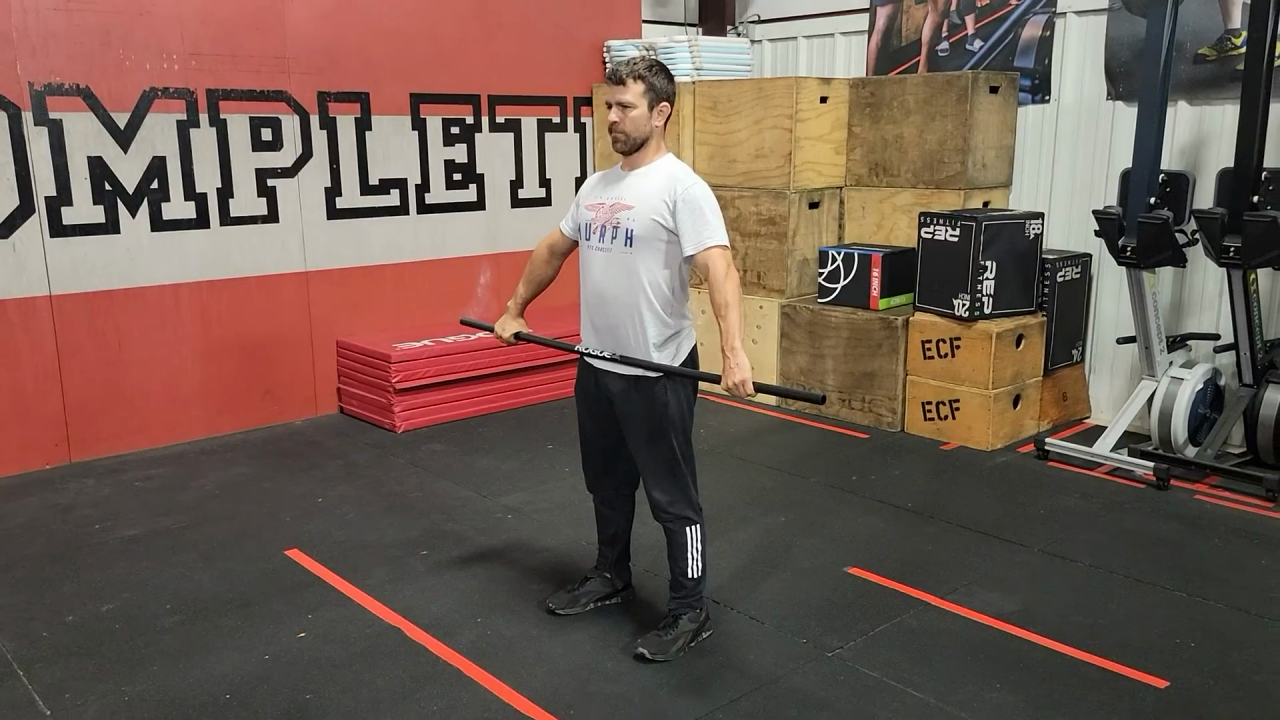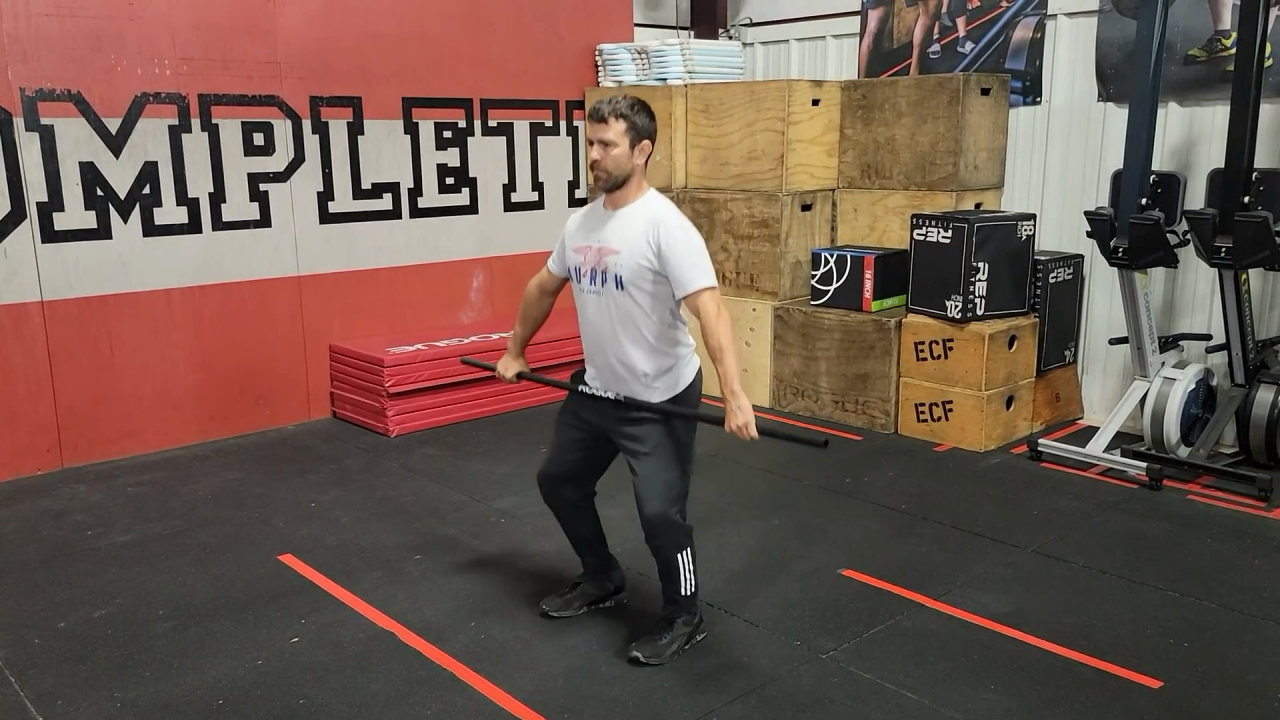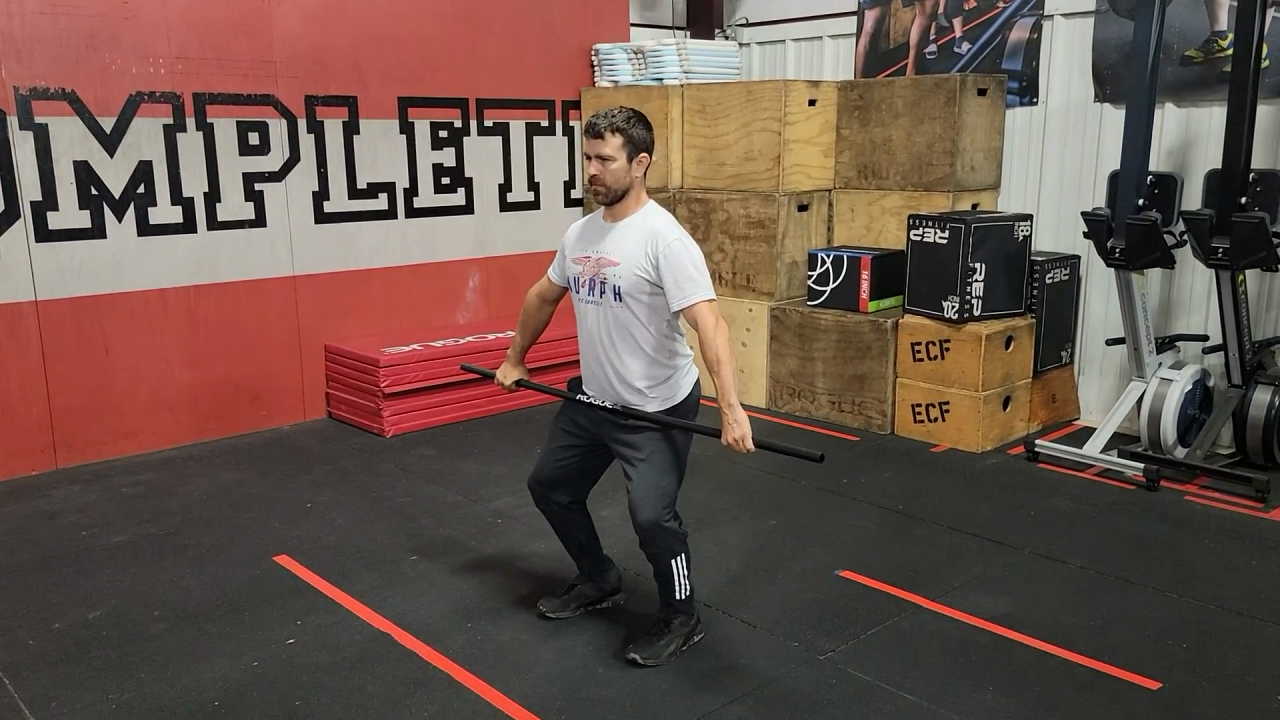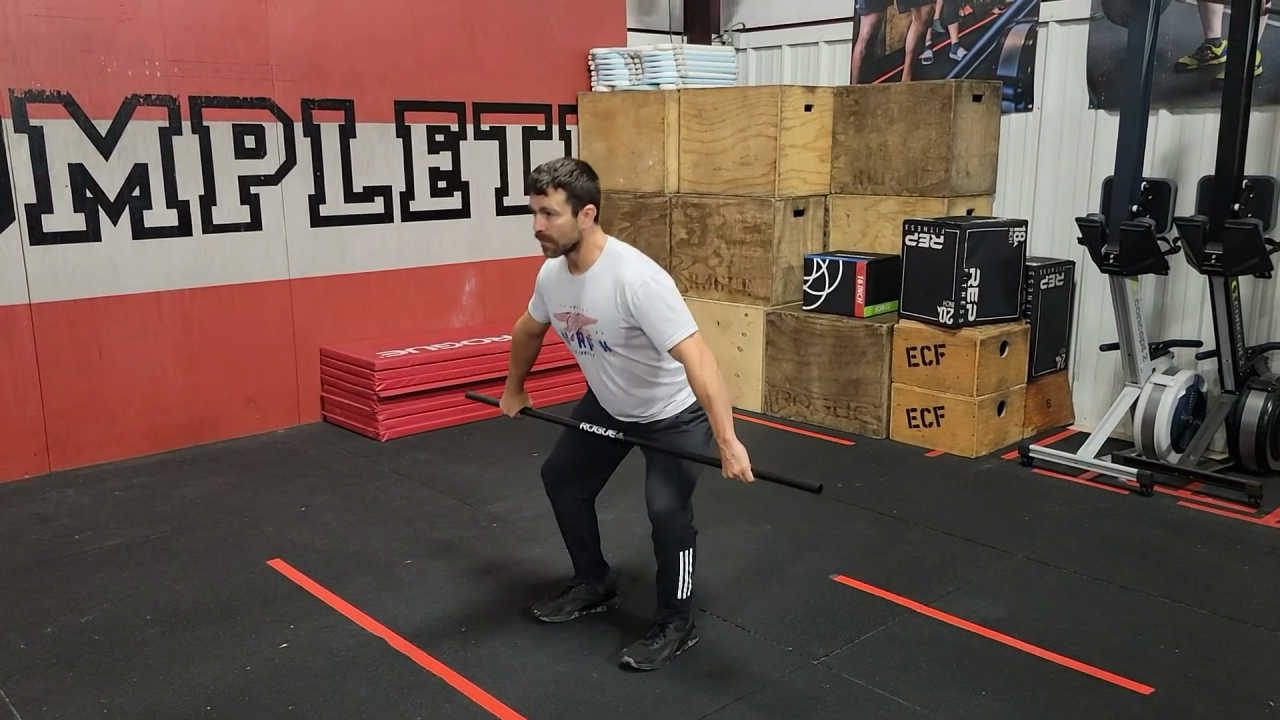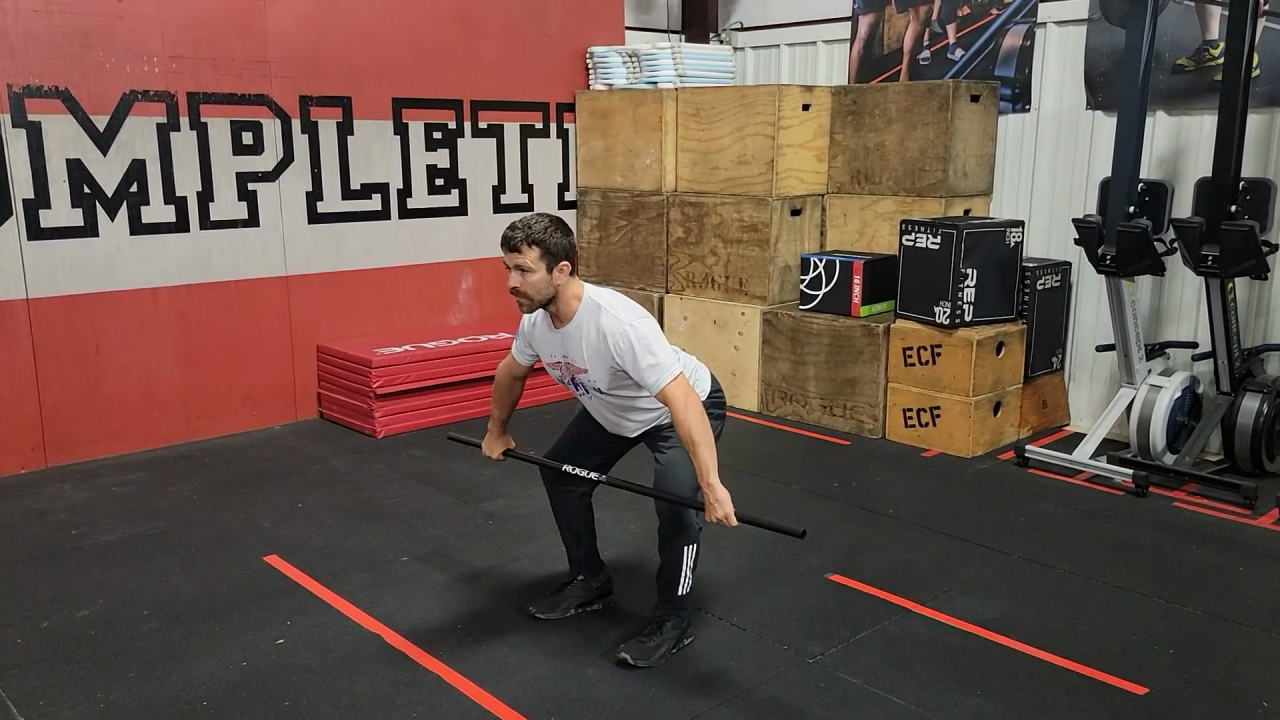
dt=1s
person 1, frame 1
left shoulder: (681, 187)
right shoulder: (596, 187)
left elbow: (719, 269)
right elbow: (552, 250)
left wrist: (734, 352)
right wrist: (515, 310)
left hip: (656, 373)
right hip: (596, 366)
left knee: (671, 497)
right knee: (606, 482)
left ankle: (689, 611)
right ankle: (611, 575)
person 1, frame 2
left shoulder: (665, 226)
right shoulder: (580, 223)
left elbow: (709, 308)
right elbow: (543, 287)
left wrist: (733, 394)
right wrist: (515, 350)
left hip: (661, 399)
right hip: (597, 389)
left knee: (659, 509)
right knee: (559, 481)
left ankle: (683, 617)
right ankle: (602, 579)
person 1, frame 3
left shoulder: (664, 238)
right shoulder: (580, 233)
left elbow: (707, 322)
right elbow: (543, 296)
left wrist: (731, 408)
right wrist: (515, 359)
left hip: (657, 409)
right hip: (592, 398)
left knee: (652, 515)
right knee: (549, 485)
left ankle: (680, 619)
right ankle: (599, 581)
person 1, frame 4
left shoulder: (635, 278)
right shoulder: (552, 274)
left elbow: (697, 358)
right elbow: (528, 330)
left wrist: (727, 441)
right wrist: (514, 389)
left hip: (676, 409)
right hip: (609, 403)
left knee: (667, 507)
right knee: (562, 478)
left ankle: (675, 623)
right ankle: (593, 584)
person 1, frame 5
left shoulder: (618, 322)
right shoulder: (534, 321)
left elbow: (683, 401)
right elbow: (511, 373)
left wrist: (711, 485)
right wrist: (496, 431)
left hip: (685, 407)
left knee: (675, 498)
right knee: (561, 473)
left ankle: (672, 619)
right ankle: (589, 581)
